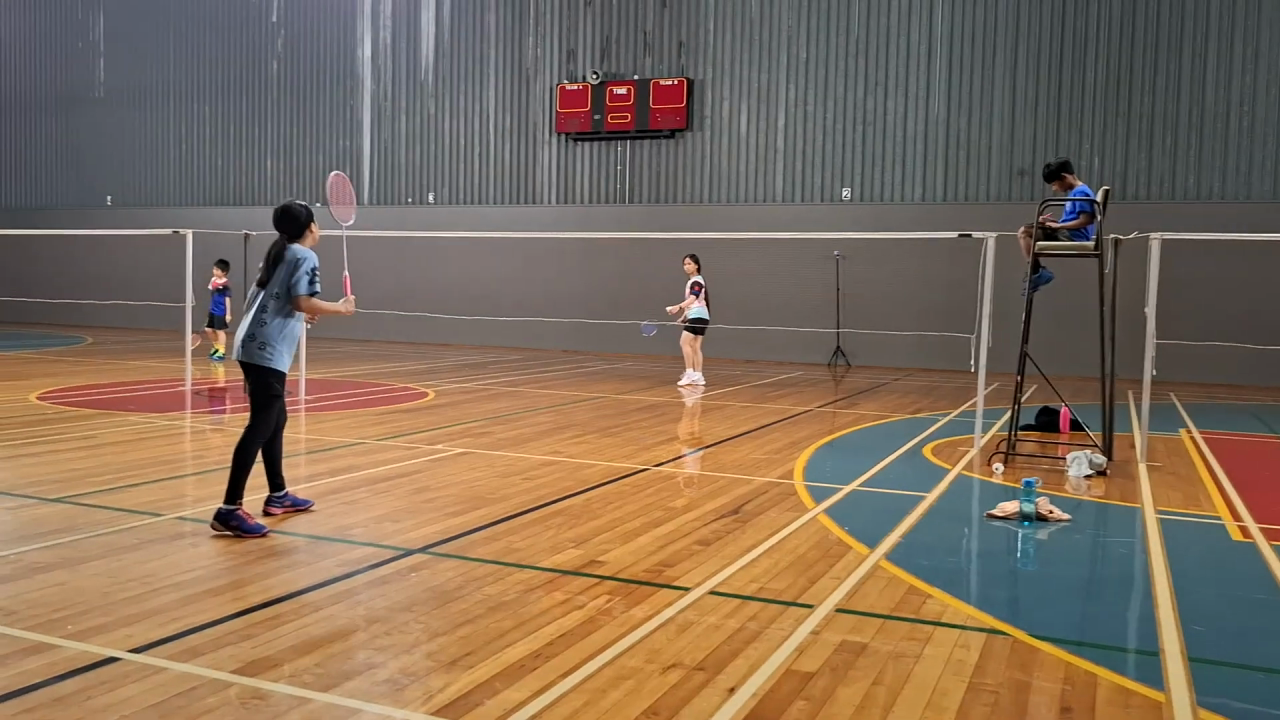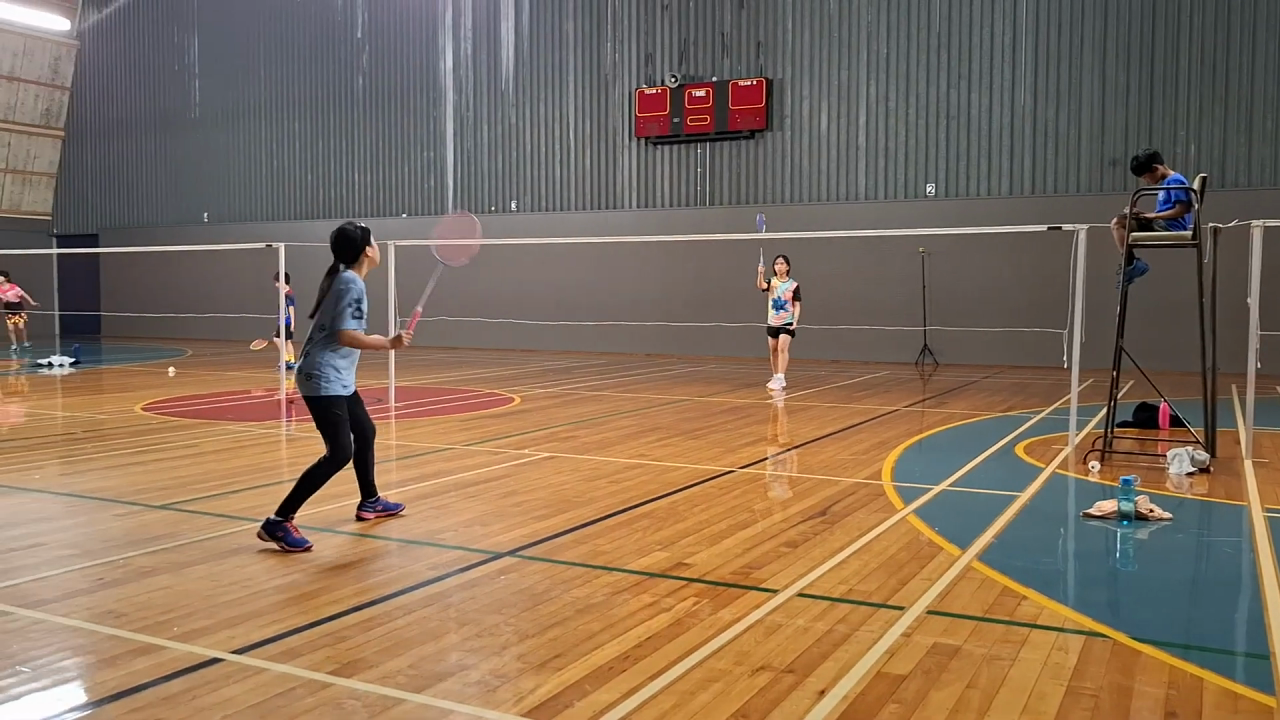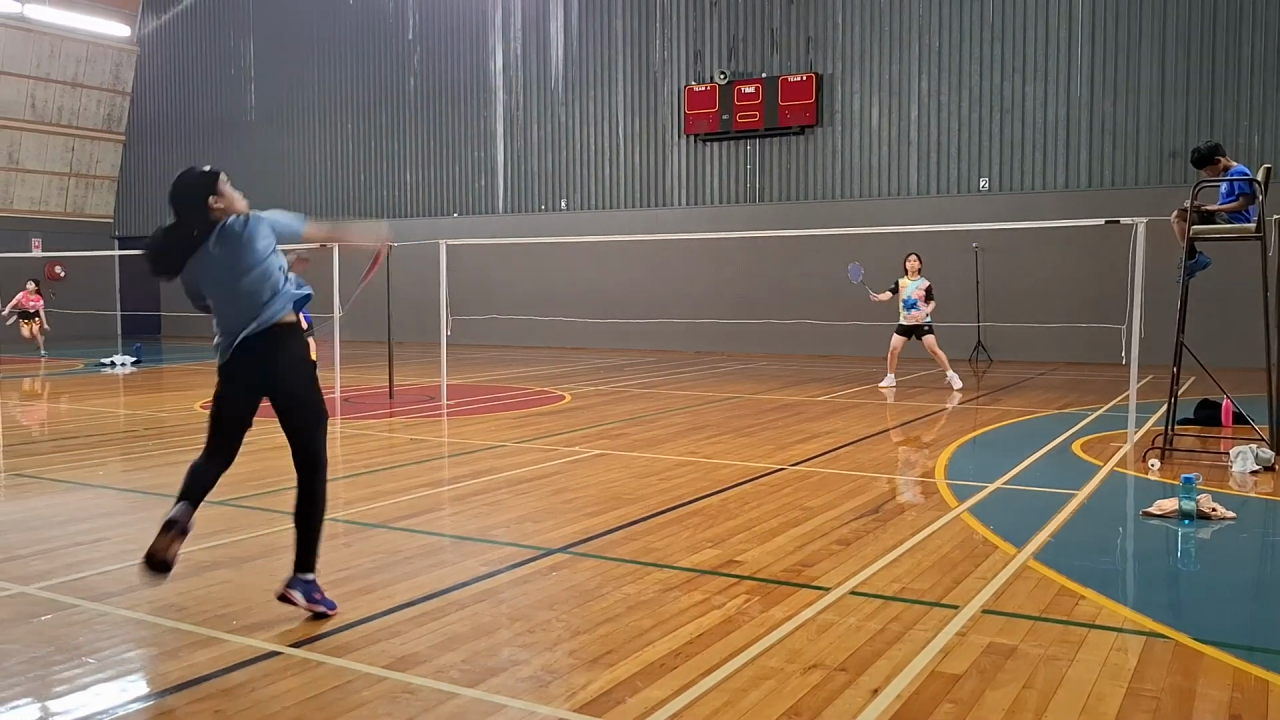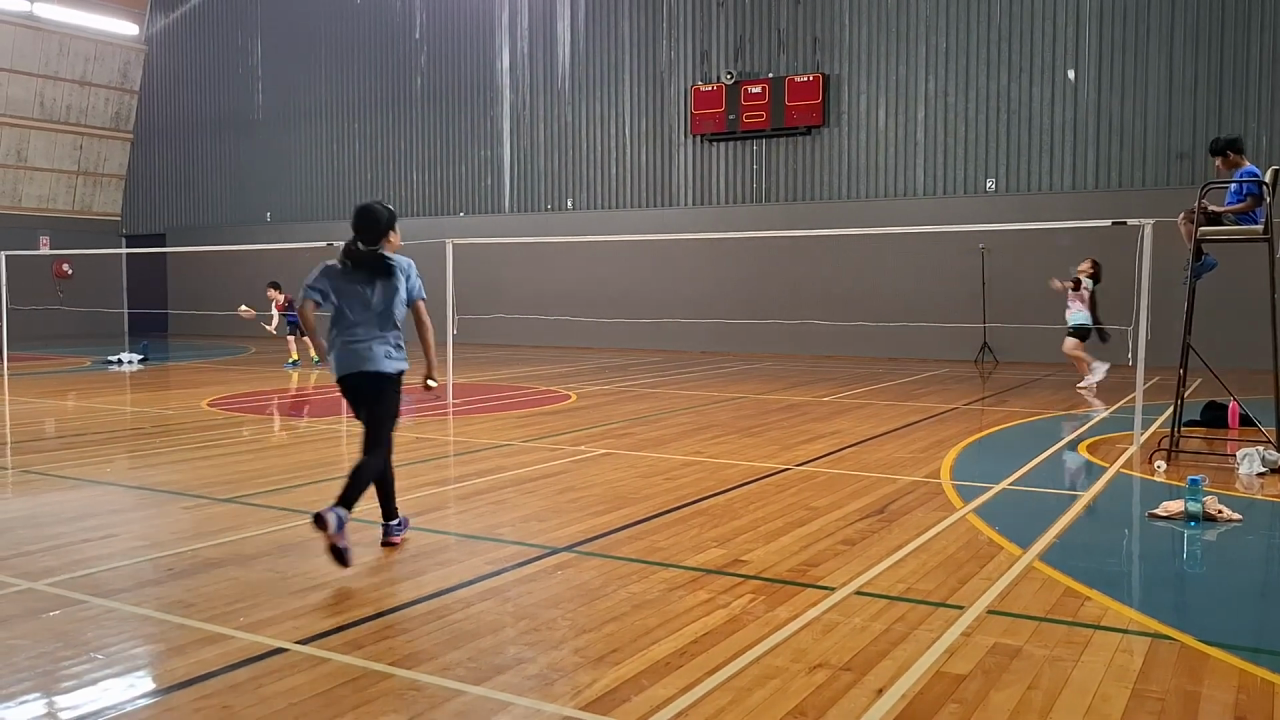
dt=1s
person 1, frame 1
left shoulder: (280, 254)
right shoulder: (304, 256)
right elbow: (303, 303)
left wrist: (301, 316)
right wrist: (341, 308)
left hip: (254, 345)
right hip: (267, 350)
left knee: (275, 421)
right knee: (261, 426)
left ankle: (278, 495)
right ankle: (229, 509)
person 1, frame 2
left shoulder: (342, 280)
right shoulder: (352, 285)
right elbow: (345, 337)
left wrist: (379, 341)
right wrist: (389, 343)
left hip: (337, 379)
right hip: (324, 379)
left knee: (364, 433)
right knee: (340, 453)
left ankle: (370, 501)
right ankle: (278, 522)
person 1, frame 3
left shoulder: (192, 265)
right shoulder: (254, 224)
right elbow: (312, 231)
left hip: (234, 363)
right hip: (278, 349)
left knee: (215, 456)
right knee: (311, 463)
left ankle: (179, 516)
right ankle: (303, 578)
person 1, frame 4
left shoulder: (335, 270)
right shoulder: (403, 267)
left elbow: (305, 307)
right elbow: (421, 318)
left wrist: (321, 344)
right wrist: (431, 364)
left hip: (347, 366)
right hip: (383, 364)
left knee: (378, 440)
right knee: (377, 450)
left ankle: (392, 523)
right ankle: (336, 514)
